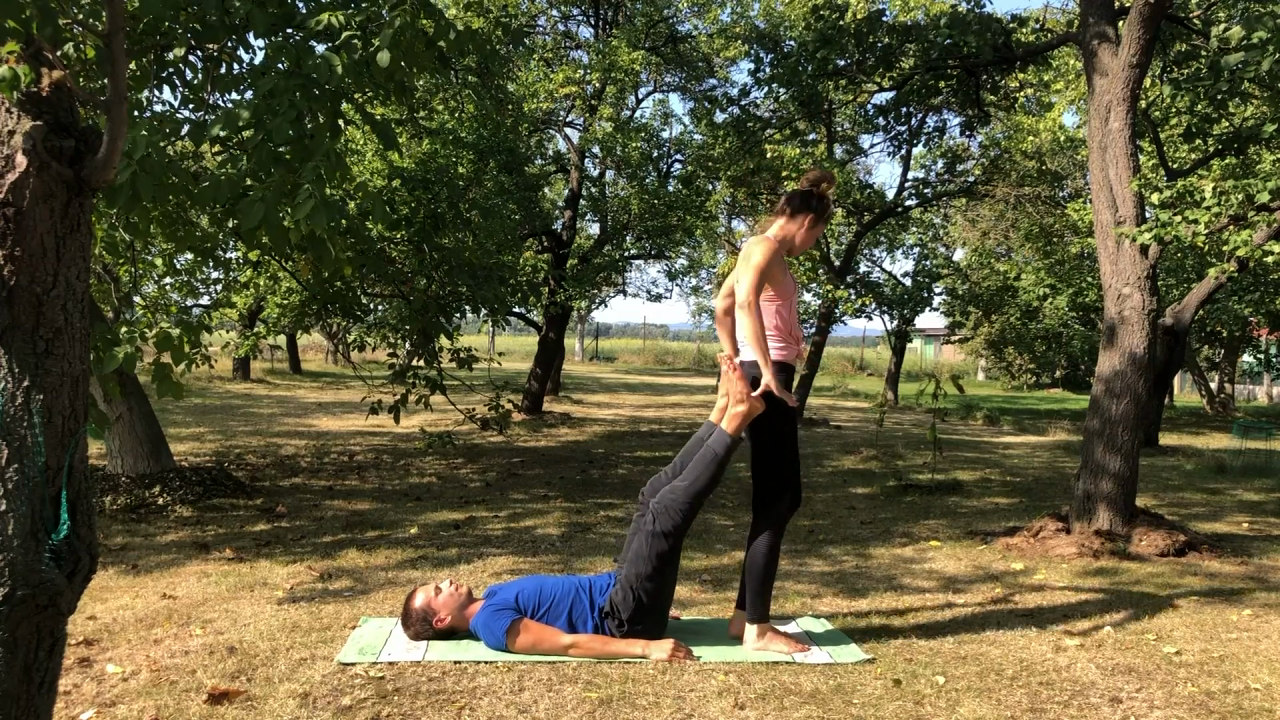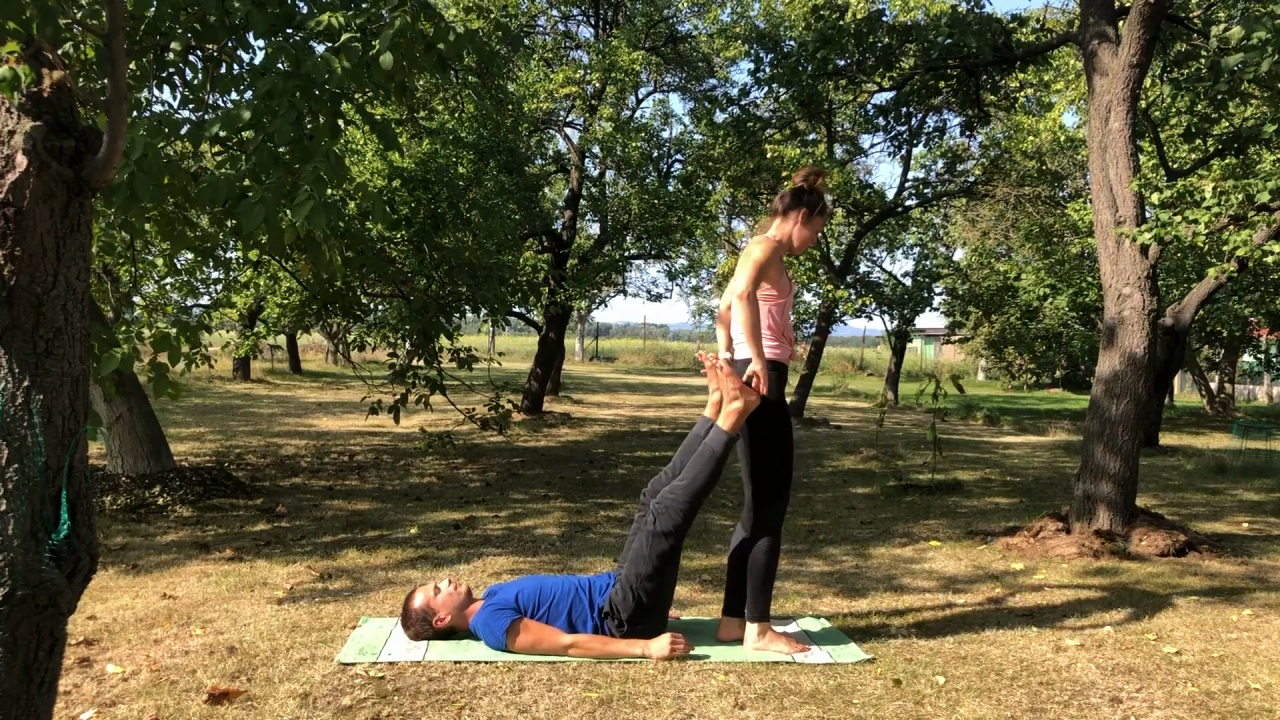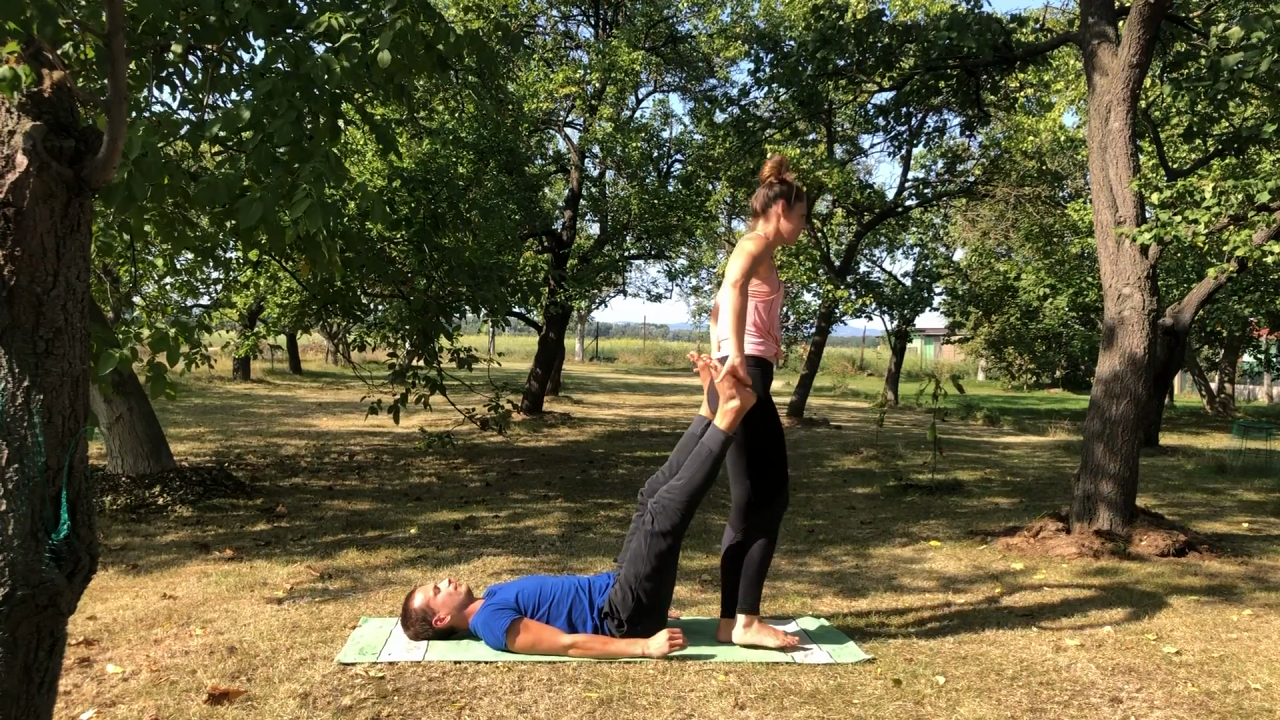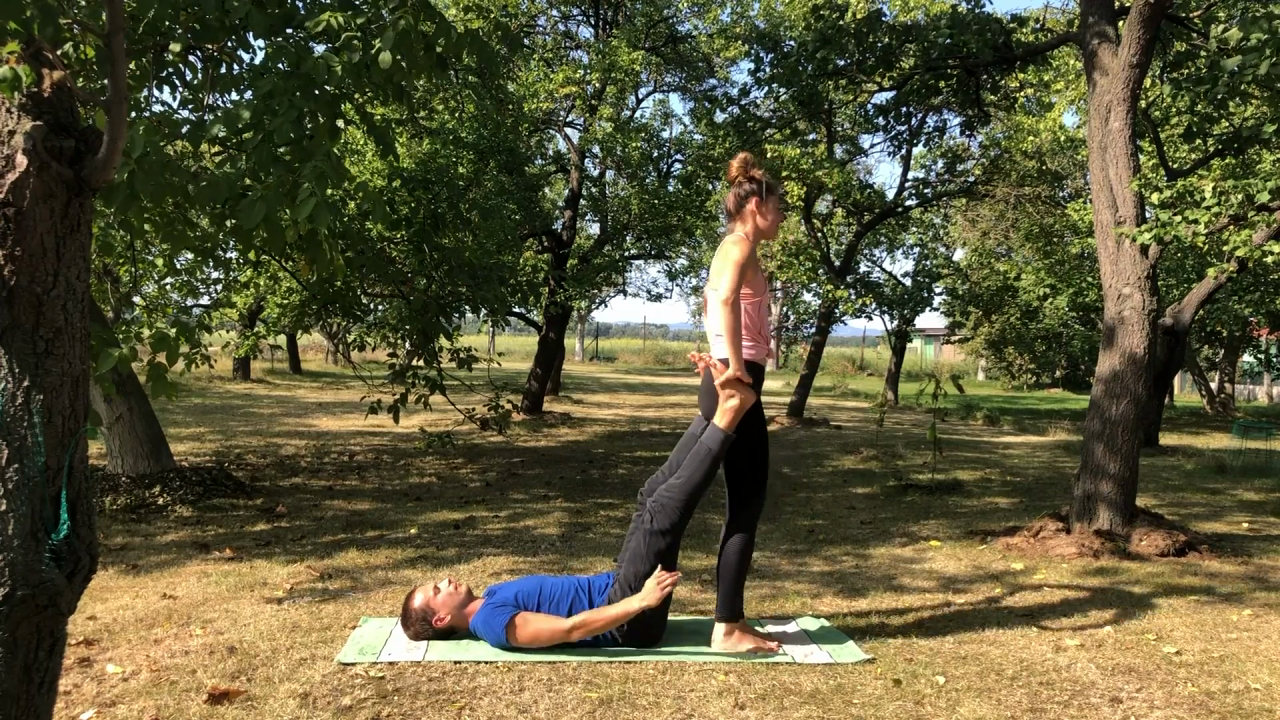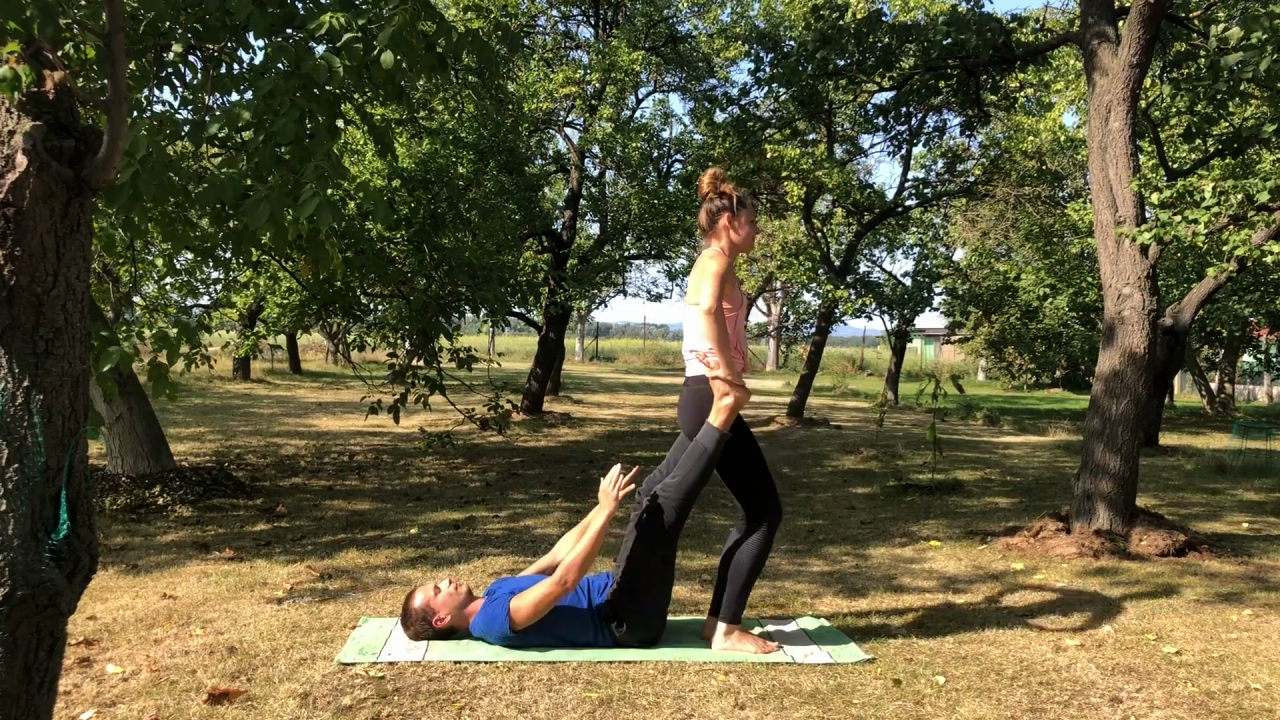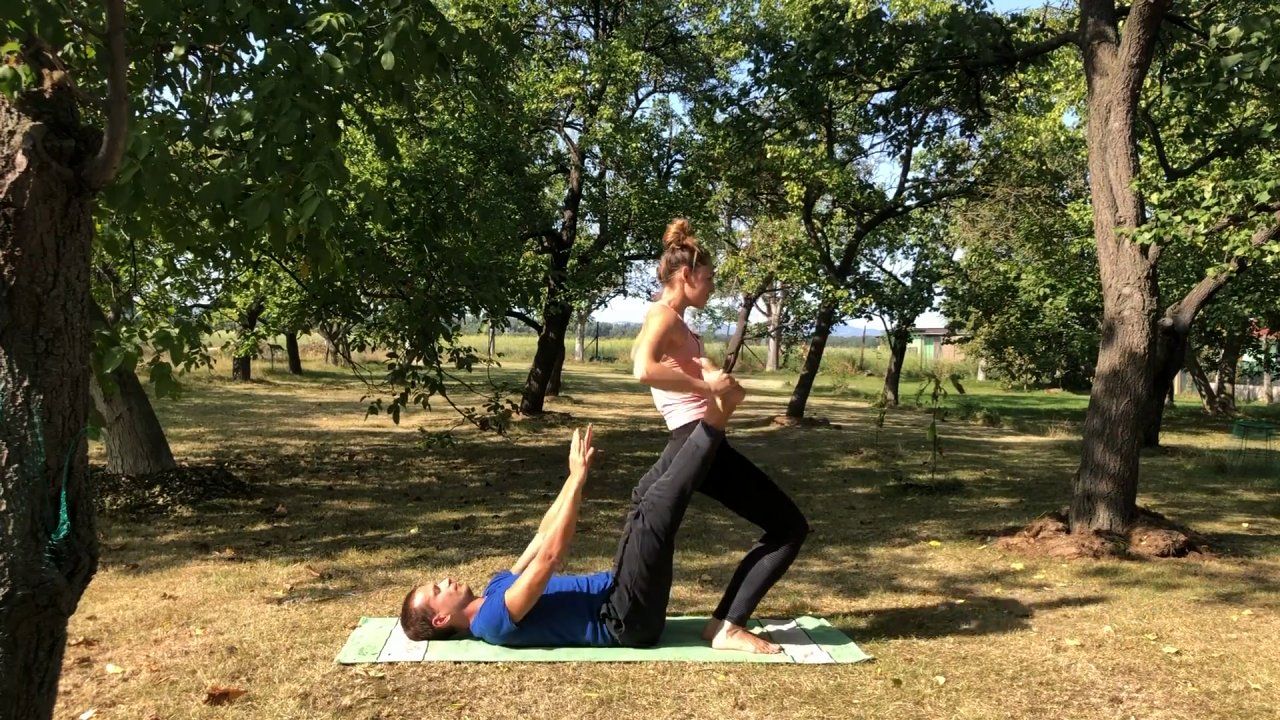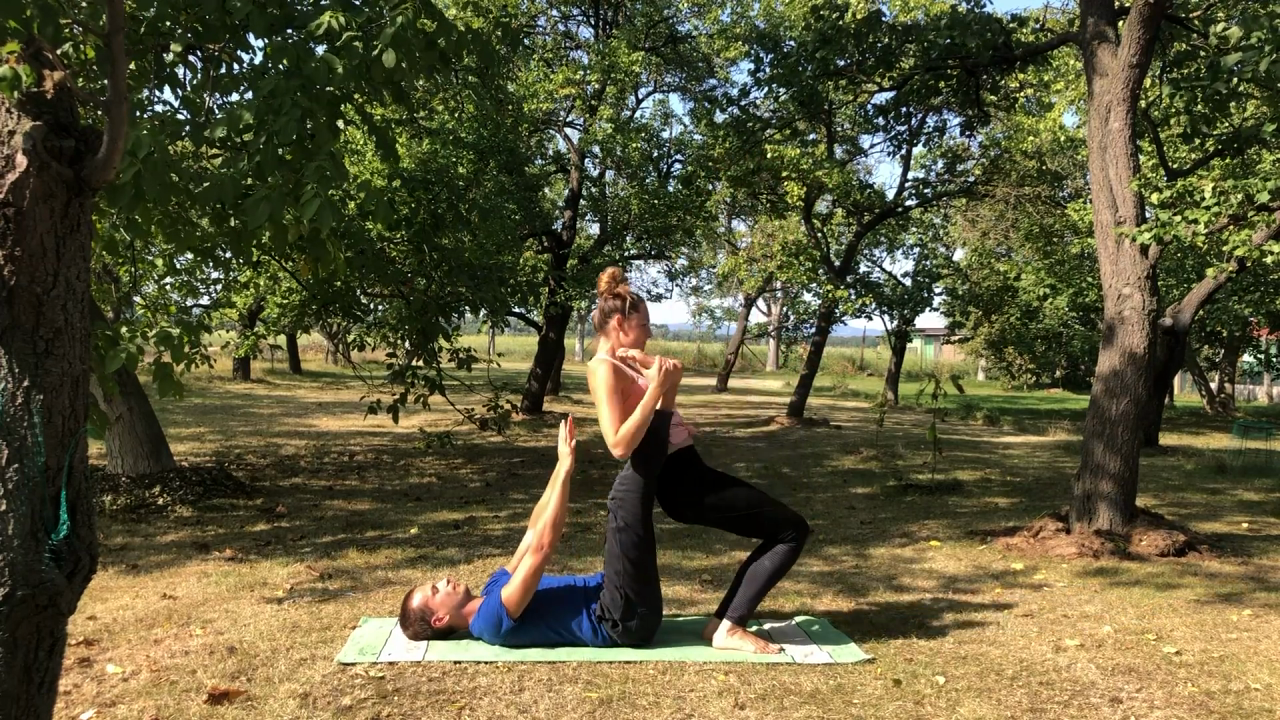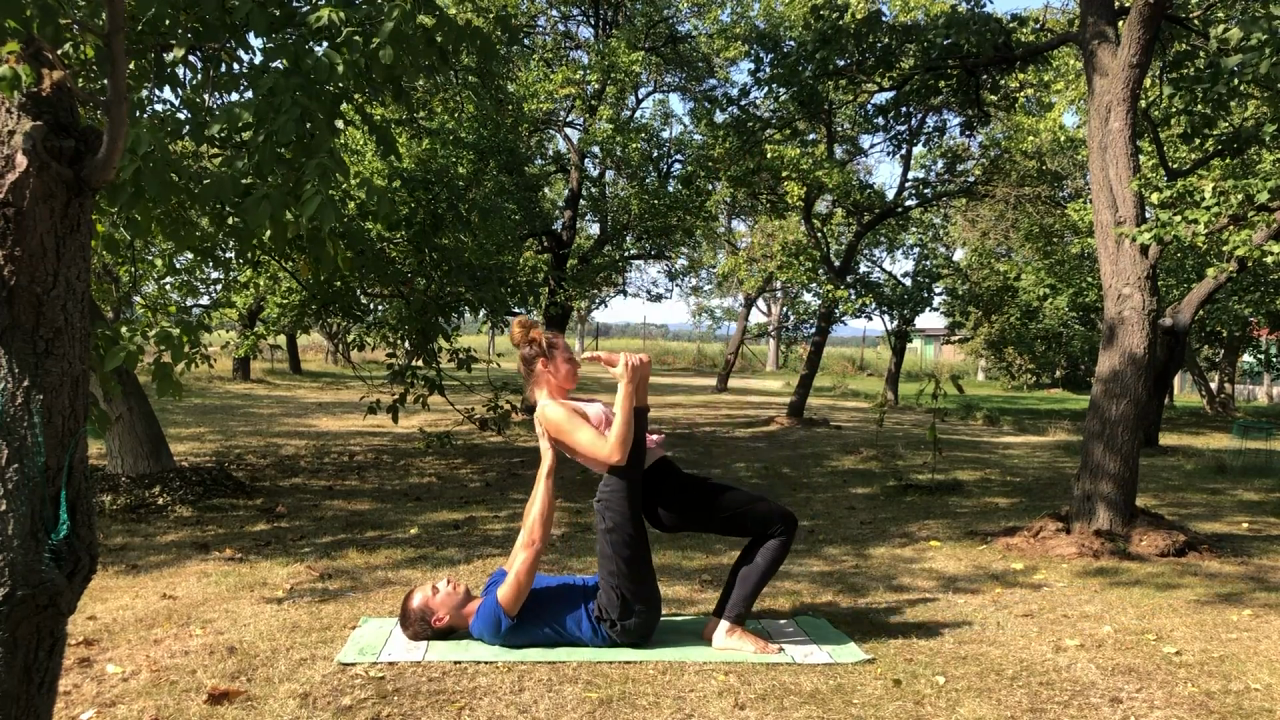
dt=0.3s
person 1, frame 1
left shoulder: (760, 252)
right shoulder: (766, 247)
left elbow: (722, 307)
right elbow: (745, 303)
left wrist: (734, 363)
right wrist: (767, 372)
left hip: (764, 382)
right hip: (768, 385)
left knee: (782, 501)
right knee: (772, 506)
left ankle: (746, 612)
right ankle: (756, 628)
person 1, frame 2
left shoulder: (762, 253)
right shoulder: (766, 247)
left elbow: (725, 308)
right elbow: (741, 295)
left wrist: (729, 362)
right wrist: (757, 363)
left hip: (755, 383)
right hip: (760, 383)
left knee: (762, 505)
right knee: (768, 506)
left ankle: (733, 618)
right ankle: (757, 627)
person 1, frame 3
left shoulder: (756, 251)
right shoulder: (757, 243)
left elbow: (718, 306)
right elbow: (735, 286)
left wrist: (720, 359)
right wrist: (737, 359)
left hip: (739, 381)
right hip: (745, 380)
left knee: (752, 503)
right knee: (766, 501)
left ankle: (732, 617)
right ankle: (746, 619)
person 1, frame 4
left shoulder: (732, 249)
right shoulder: (741, 244)
left elbow: (711, 302)
right elbow: (727, 298)
right wrist: (735, 363)
left hip: (728, 382)
right hip: (736, 383)
left knee: (745, 502)
right knee: (745, 504)
left ankle: (730, 619)
right ankle: (727, 628)
person 1, frame 5
left shoulder: (709, 265)
right shoulder: (717, 260)
right elbow: (708, 306)
right wrist: (728, 366)
left hip: (702, 398)
right hip: (711, 399)
left knee: (758, 511)
right knee: (763, 510)
left ankle: (723, 619)
right ankle: (727, 628)
person 1, frame 6
left shoulder: (668, 316)
right shoulder: (663, 313)
right elbow: (643, 369)
left wrist: (708, 375)
right wrist: (706, 385)
left hip: (692, 440)
right knee: (789, 528)
left ankle: (725, 621)
right ankle: (729, 628)
person 1, frame 7
left shoulder: (615, 366)
right shoulder: (603, 370)
right elbow: (620, 444)
left wrist: (653, 369)
right wrist: (660, 393)
left hip: (682, 469)
right hip: (681, 479)
left knee: (785, 528)
right knee: (791, 529)
left ankle: (727, 622)
right ankle: (730, 628)
person 1, frame 8
left shoulder: (562, 404)
right shoulder: (552, 411)
right elbow: (615, 451)
left hip: (658, 475)
right hip: (660, 489)
left knee: (773, 521)
right knee: (781, 523)
left ankle: (724, 621)
right ankle: (728, 628)
person 2, frame 1
left shoulder: (492, 599)
right shoulder: (491, 624)
right elbow: (568, 644)
right wrist: (646, 648)
left hip: (612, 594)
right hip: (626, 617)
left knee: (657, 494)
right knee: (664, 511)
left ankle: (725, 413)
right ankle: (734, 421)
person 2, frame 2
left shoulder: (492, 599)
right shoulder: (491, 623)
right elbow: (569, 644)
right wrist: (645, 647)
left hip: (612, 591)
right hip: (624, 617)
left knee: (657, 495)
right knee: (665, 512)
left ankle: (718, 409)
right ankle: (731, 417)
person 2, frame 3
left shoulder: (493, 598)
right shoulder: (492, 624)
right elbow: (570, 643)
right wrist: (646, 645)
left hip: (615, 592)
right hip: (625, 615)
left knee: (654, 495)
right knee: (661, 514)
left ankle: (714, 408)
right ankle: (729, 415)
person 2, frame 4
left shoulder: (492, 599)
right shoulder: (493, 622)
right elbow: (572, 628)
left wrist: (637, 590)
right wrist: (639, 601)
left hip: (615, 589)
right hip: (631, 620)
left knee: (654, 496)
right knee: (661, 511)
left ankle: (716, 408)
right ankle: (727, 414)
person 2, frame 5
left shoulder: (497, 592)
right shoulder: (494, 621)
left elbow: (559, 553)
right elbow: (565, 578)
left wrist: (602, 505)
right wrist: (605, 511)
left hip: (617, 594)
right hip: (628, 620)
left knee: (652, 496)
right knee: (661, 508)
left ankle: (717, 406)
right ankle: (722, 414)
person 2, frame 6
left shoulder: (497, 589)
right shoulder: (494, 620)
left elbow: (545, 533)
right elbow: (550, 554)
left wrist: (575, 473)
right wrist: (577, 478)
left hip: (613, 595)
right hip: (626, 618)
left knee: (650, 499)
right knee: (655, 510)
left ankle: (710, 417)
right ankle: (713, 418)
person 2, frame 7
left shoulder: (494, 592)
right shoulder: (492, 620)
left elbow: (535, 530)
right elbow: (542, 544)
left wrist: (561, 465)
right wrist: (566, 467)
left hip: (613, 602)
right hip: (625, 621)
left knee: (630, 493)
right knee: (625, 499)
left ankle: (658, 397)
right ankle: (657, 398)
person 2, frame 8
left shoulder: (493, 592)
right shoulder: (491, 621)
left elbow: (529, 528)
right elbow: (533, 543)
left wrist: (546, 461)
right wrist: (548, 464)
left hip: (621, 614)
right hip: (624, 618)
left knee: (620, 490)
right knee: (613, 499)
left ankle: (633, 390)
right ankle: (630, 390)
